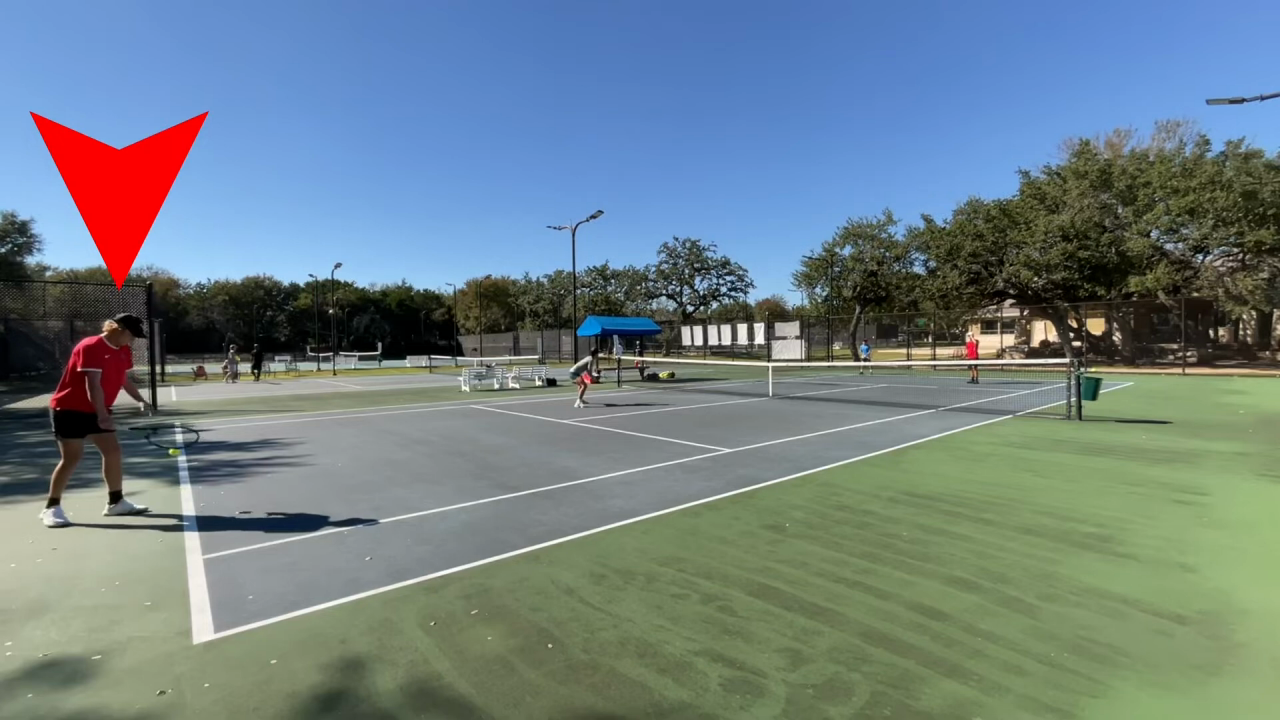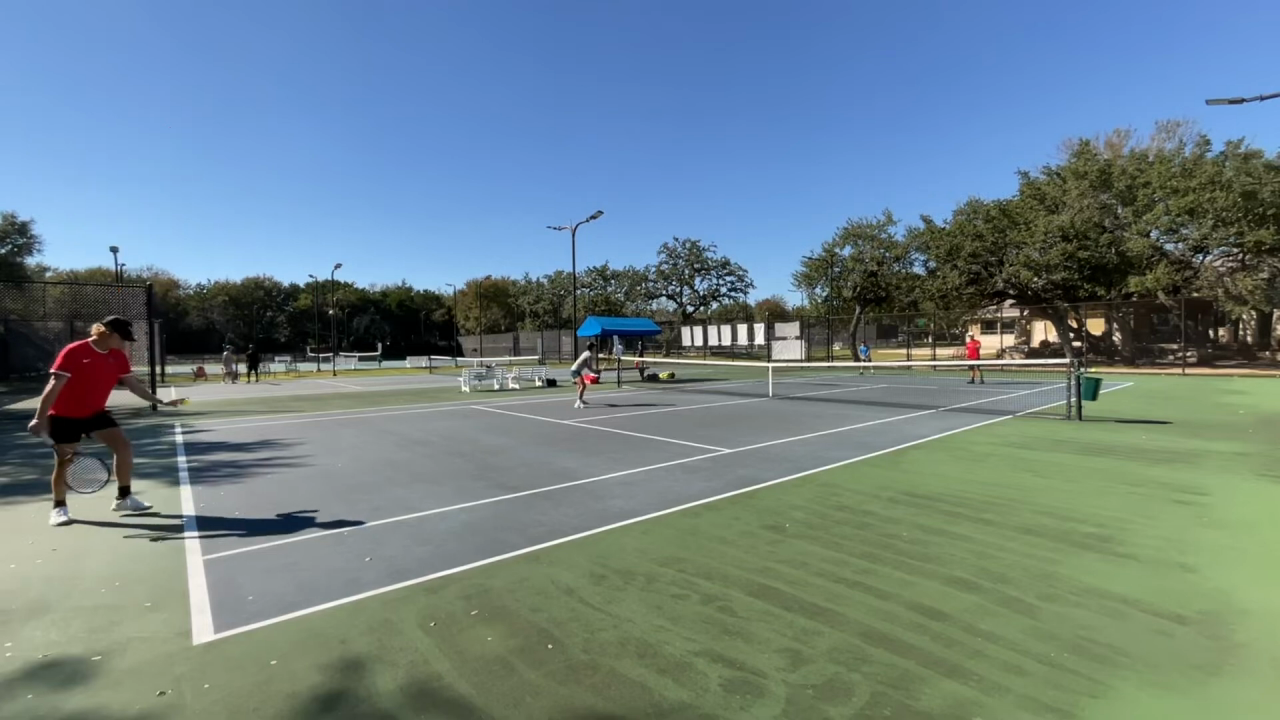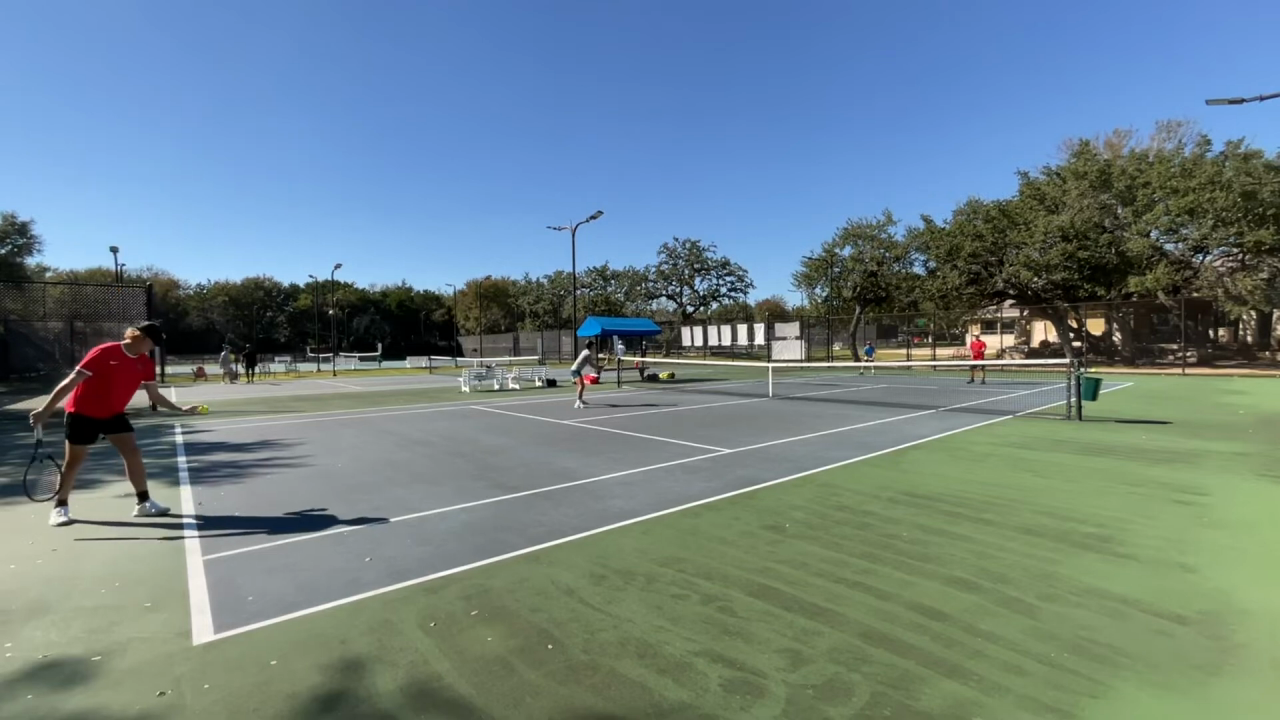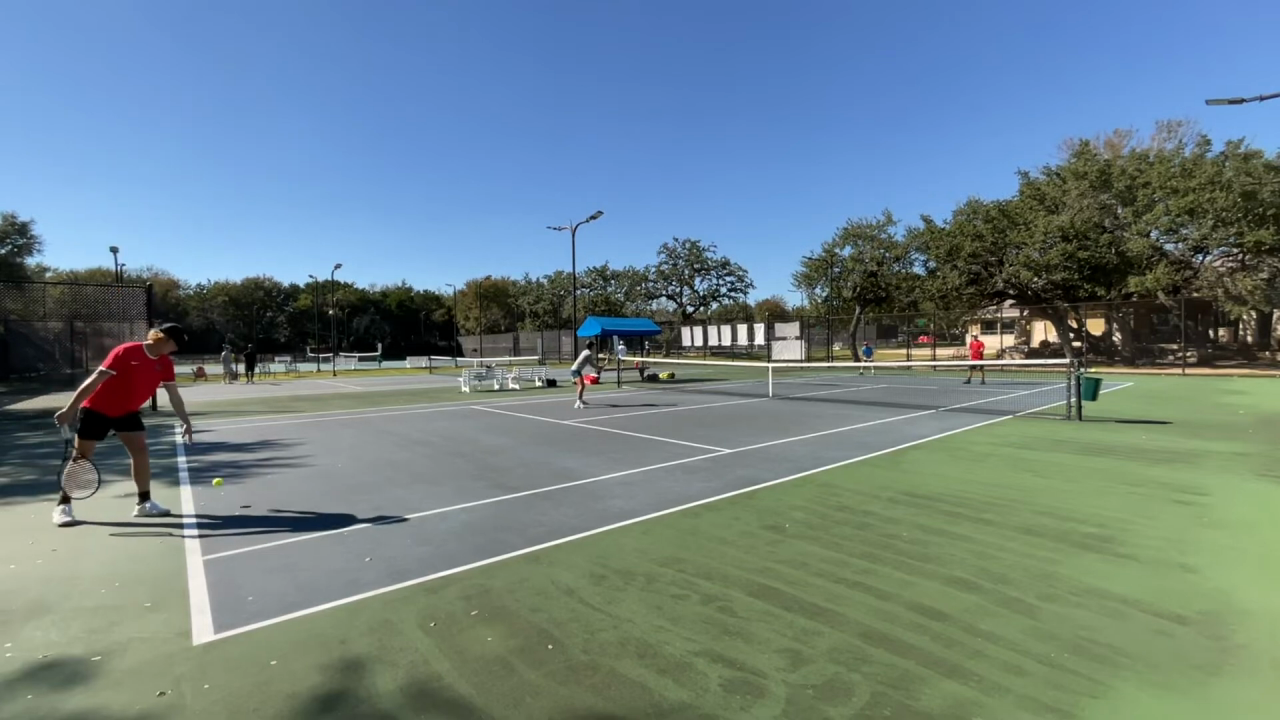
dt=0.4s
person 1, frame 1
left shoulder: (124, 351)
right shoulder: (90, 347)
left elbow: (125, 380)
right elbow: (93, 385)
left wrist: (141, 400)
right wrist: (102, 414)
left hip: (95, 411)
right hip: (69, 410)
left knee: (113, 452)
right knee: (72, 458)
left ankle: (115, 502)
right ankle: (52, 507)
person 1, frame 2
left shoulder: (117, 356)
right shoulder: (74, 352)
left elbow: (133, 385)
right elbow: (54, 386)
left wrist: (161, 401)
right wrist: (40, 418)
left hip: (94, 413)
right hip: (63, 415)
left knee: (124, 446)
right knee: (64, 462)
left ankle: (124, 498)
right ankle: (59, 507)
person 1, frame 3
left shoulder: (145, 363)
right shoulder: (104, 353)
left elbow: (154, 396)
right elbow: (72, 381)
left wrist: (181, 409)
right wrist: (46, 409)
left hip: (114, 414)
right hip: (83, 413)
left knee: (134, 453)
right knee: (74, 461)
left ankle: (143, 503)
right ankle: (60, 507)
person 1, frame 4
left shoulder: (165, 364)
right shoulder: (126, 352)
left elbow: (174, 396)
right elbow: (96, 379)
left wrist: (186, 422)
right wrist: (70, 410)
left hip: (127, 412)
right hip: (96, 410)
left knee: (141, 452)
right knee: (81, 457)
left ankle: (144, 503)
right ankle: (63, 505)
